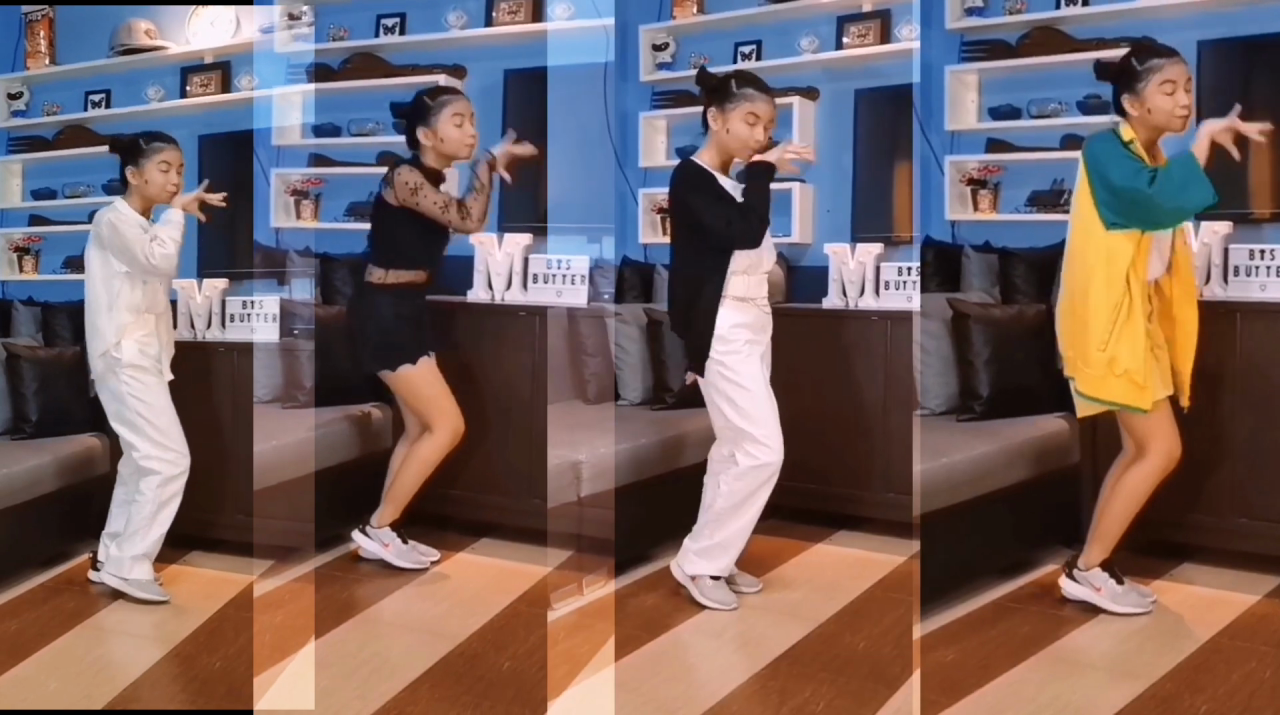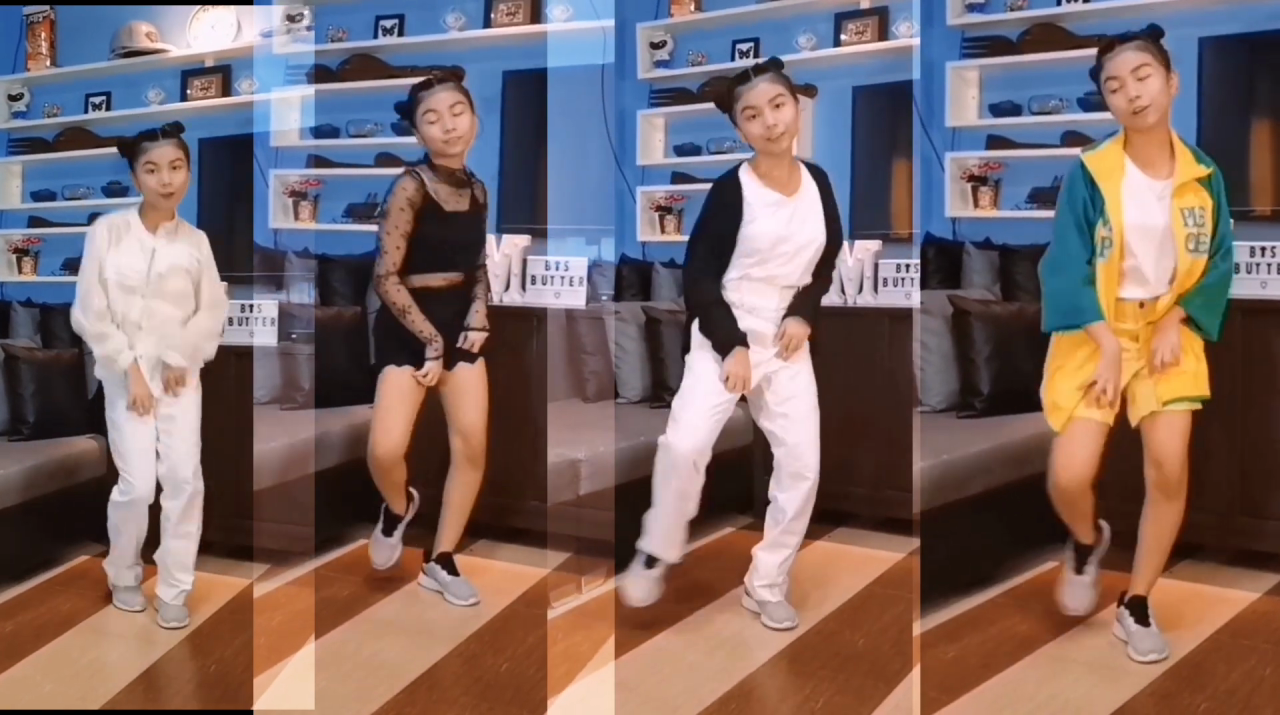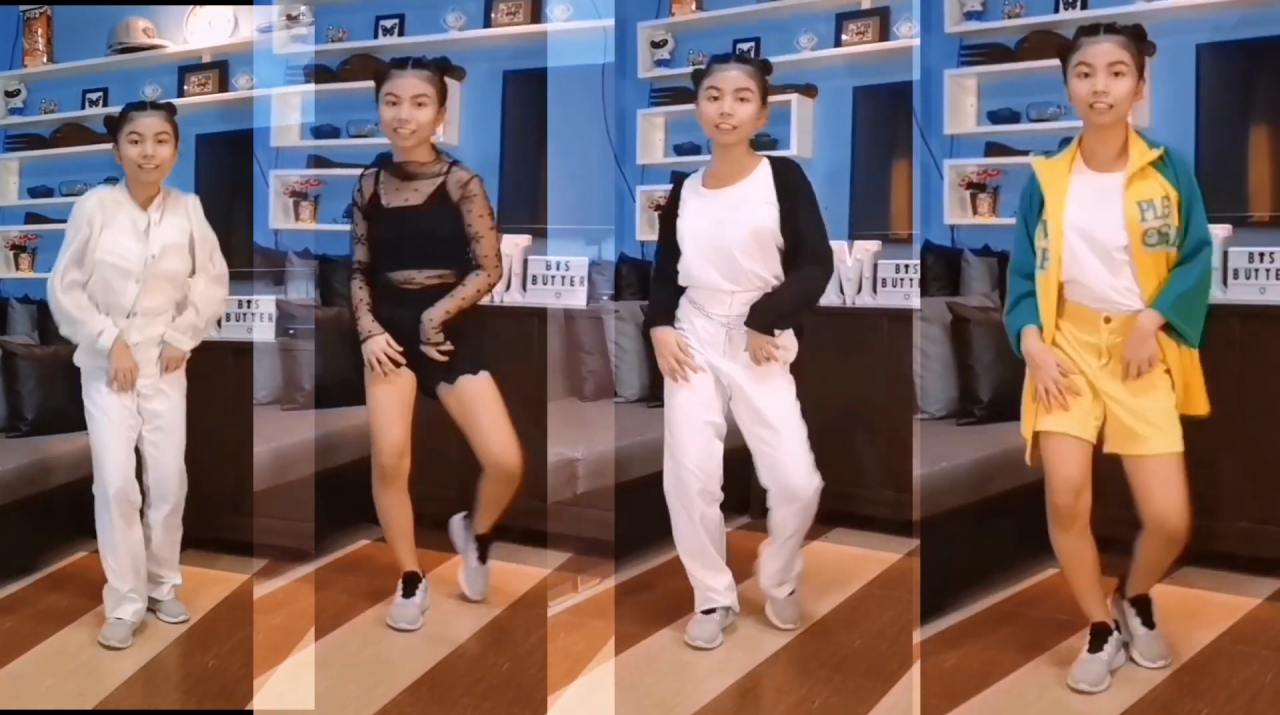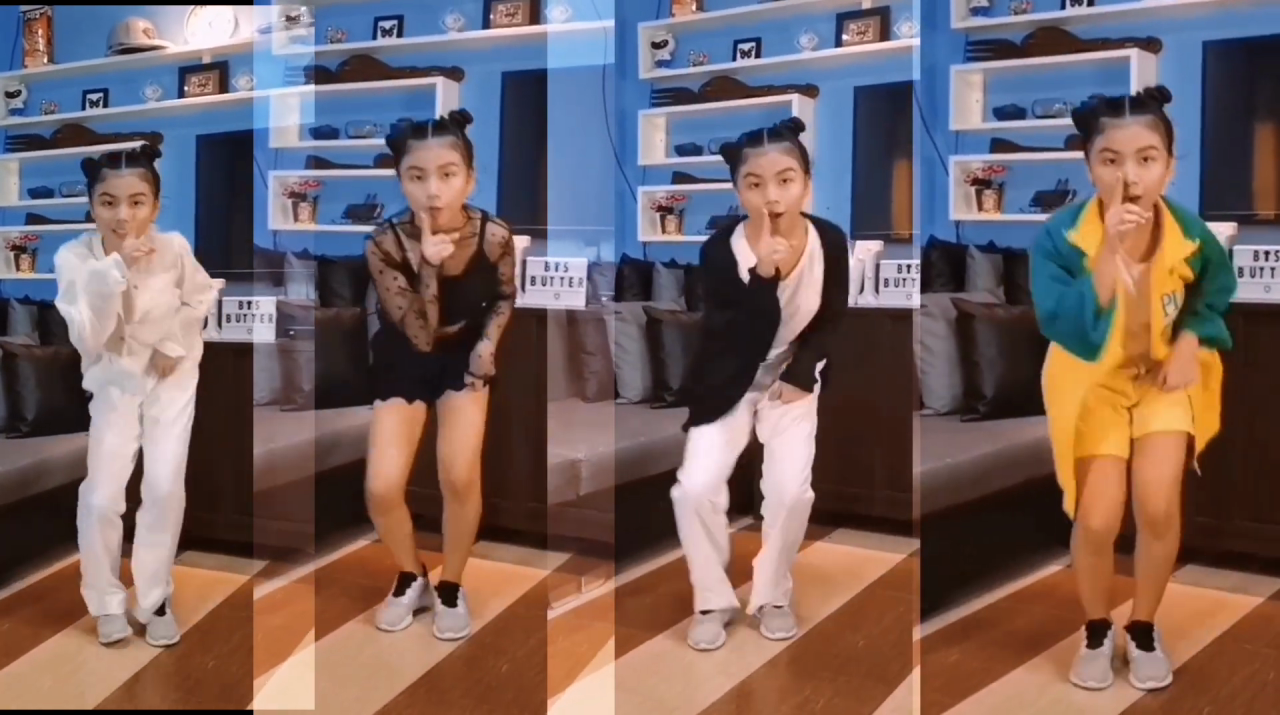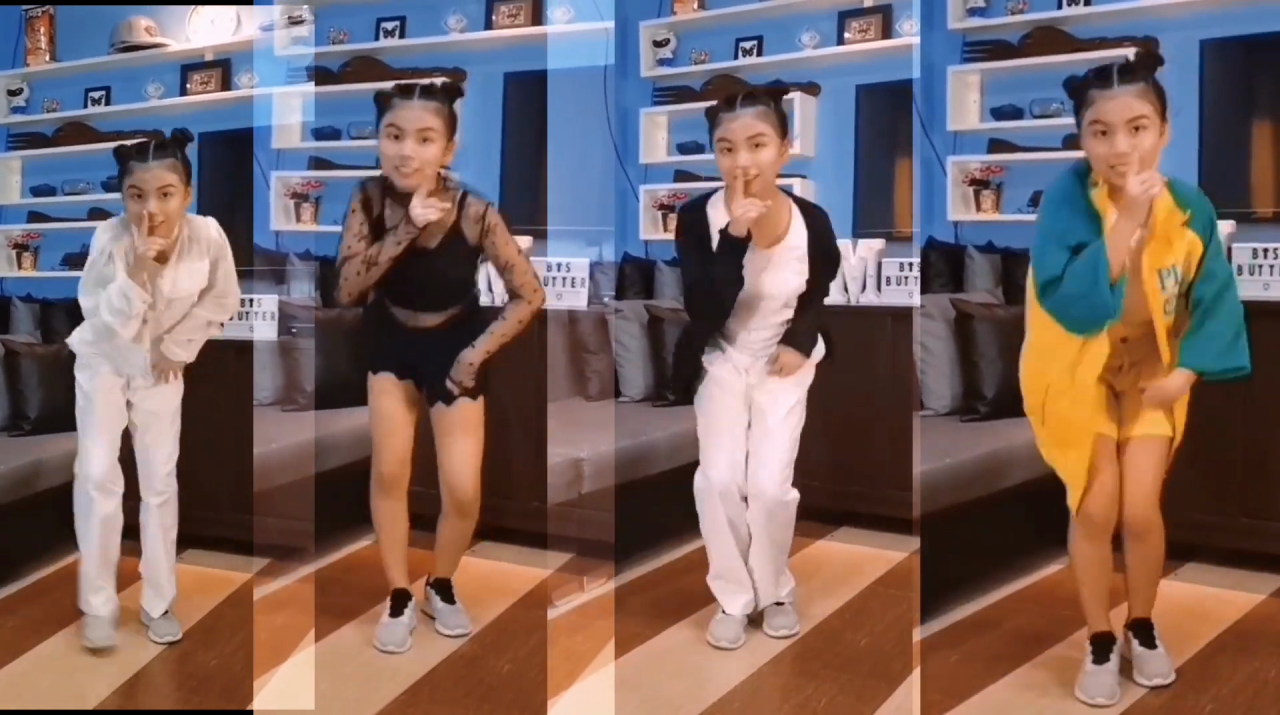
dt=1s
person 1, frame 1
left shoulder: (1154, 158)
right shoulder: (1107, 151)
right elbow: (1165, 201)
right wrist: (1206, 136)
left hip: (1139, 319)
right hip: (1111, 323)
left knee: (1140, 448)
right knee: (1162, 449)
left ankle: (1092, 565)
right ankle: (1087, 568)
person 1, frame 2
left shoulder: (1199, 175)
right shoulder: (1091, 173)
left elbow: (1216, 260)
right elbow: (1066, 266)
left wrist: (1178, 322)
right wrist: (1106, 344)
left hip: (1166, 335)
right hip: (1097, 334)
left knee: (1169, 472)
right knee: (1068, 477)
left ankle: (1136, 604)
right ankle: (1087, 540)
person 1, frame 3
left shoulder: (1167, 169)
right shoulder: (1046, 180)
left elbow: (1196, 258)
right elbow: (1022, 273)
left wrist: (1152, 322)
right wrist: (1033, 346)
left hip: (1139, 353)
right hip: (1064, 348)
left knee: (1170, 519)
right knee: (1065, 499)
left ankle: (1136, 600)
right ankle: (1100, 630)
person 1, frame 4
left shoulder: (1186, 234)
right shoulder: (1062, 237)
left elbow: (1219, 285)
right elbow: (1063, 324)
left wrist: (1193, 341)
right wrist: (1109, 261)
left hip: (1165, 371)
right hip: (1093, 381)
left knee: (1158, 508)
right knee: (1098, 520)
left ankle: (1143, 630)
right ankle: (1097, 629)
person 1, frame 5
left shoulder: (1190, 206)
right shoulder: (1069, 197)
left elbow: (1214, 294)
right elbow: (1071, 303)
left wrist: (1185, 372)
right wrist: (1127, 224)
left hip: (1149, 368)
right hip: (1077, 368)
left knee: (1141, 511)
right knee: (1097, 507)
left ankle: (1142, 627)
right ankle: (1100, 642)
person 2, frame 1
left shoulder: (725, 182)
right shoulder: (691, 180)
right elbow: (745, 232)
right wrist: (762, 170)
left hip: (748, 324)
right hip: (725, 329)
left knee: (734, 450)
right knee: (760, 451)
left ankle: (715, 561)
right ankle: (699, 562)
person 2, frame 2
left shoulder: (816, 181)
right shoulder: (732, 189)
left elbow: (824, 259)
right elbow: (698, 274)
left wrist: (801, 316)
right wrist: (731, 346)
left hip: (787, 340)
right hip: (722, 337)
left knee: (800, 463)
right knee: (684, 446)
left ankle: (766, 585)
right ankle: (659, 549)
person 2, frame 3
left shoulder: (784, 178)
right shoulder: (686, 188)
left elbow: (814, 267)
right elbow: (665, 268)
left wrist: (767, 321)
right wrist: (662, 326)
left hip: (757, 345)
right hip: (690, 344)
left knee: (796, 480)
right knee: (691, 480)
left ankle: (779, 580)
right ankle: (714, 598)
person 2, frame 4
left shoulder: (827, 240)
right shoulder: (721, 253)
left elbow: (829, 316)
right elbow: (747, 340)
left wrist: (802, 374)
right wrist: (762, 274)
left hip: (792, 375)
right hip: (730, 379)
left knee: (790, 491)
right knee: (696, 488)
left ankle: (772, 596)
right ankle: (714, 601)
person 2, frame 5
left shoulder: (809, 219)
right shoulder: (698, 217)
left elbow: (825, 278)
right elbow: (704, 307)
left wrist: (800, 339)
right wrist: (736, 236)
left hip: (781, 360)
right hip: (721, 359)
left knee: (771, 487)
right knee: (719, 480)
left ankle: (775, 593)
right ankle: (733, 601)
person 3, frame 1
left shoulder: (428, 178)
right shoulder: (406, 177)
right elbow: (468, 220)
right wrist: (490, 160)
left hip: (404, 311)
right hip: (386, 314)
left knee: (421, 429)
right knee: (447, 426)
left ankle: (385, 532)
right ankle: (379, 526)
person 3, frame 2
left shoulder: (475, 188)
right shoulder: (411, 186)
right elbow: (386, 277)
left wrist: (478, 313)
right wrist: (430, 342)
left hip: (458, 322)
right hip: (406, 324)
left knee: (471, 446)
right knee: (386, 450)
left ankle: (440, 560)
right ankle: (398, 507)
person 3, frame 3
left shoulder: (460, 181)
right shoulder: (371, 181)
left elbow: (488, 267)
right elbow: (360, 268)
left wrist: (438, 314)
right wrist: (368, 330)
left hip: (447, 326)
right hip: (392, 325)
left knee: (505, 461)
right knee: (389, 462)
left ankle: (475, 529)
right ankle: (410, 579)
person 3, frame 4
left shoulder: (492, 234)
right shoulder: (386, 245)
left elbow: (505, 296)
right elbow: (420, 336)
left wrist: (489, 341)
right wrist: (429, 269)
left hip: (465, 355)
right hip: (404, 361)
left knee: (459, 479)
right knee: (382, 488)
left ankle: (451, 587)
right ankle: (411, 578)
person 3, frame 5
left shoulder: (475, 214)
right shoulder: (369, 199)
left elbow: (530, 296)
right elbow: (348, 289)
left wrist: (477, 354)
right wrist: (407, 227)
left hip: (454, 345)
right hip: (391, 340)
left knee: (463, 490)
right knee: (390, 472)
left ankle: (441, 585)
right ankle: (399, 596)
person 4, frame 1
left shoulder: (143, 225)
right shoulder: (113, 220)
right elbow: (161, 260)
right wrist: (178, 209)
left hip: (142, 359)
right hip: (126, 361)
left knee: (142, 462)
right knee: (169, 461)
left ankle: (110, 559)
right ankle: (128, 565)
person 4, frame 2
left shoulder: (194, 242)
right shoulder: (108, 230)
left elbow: (213, 311)
right elbow: (88, 313)
left wrist: (182, 361)
right wrist: (129, 369)
left hip: (178, 373)
right hip: (125, 372)
left knee: (183, 479)
right knee: (136, 483)
left ankle: (174, 591)
right ankle: (123, 574)
person 4, frame 3
left shoulder: (187, 209)
right shoulder: (94, 205)
left elbow: (212, 282)
right elbow: (63, 287)
left wrist: (182, 340)
right wrist: (109, 341)
left hip: (163, 363)
right hip: (104, 359)
left knee: (168, 482)
right knee: (117, 485)
left ankle: (160, 587)
right ankle: (123, 607)
person 4, frame 4
left shoulder: (174, 248)
right shoulder: (73, 258)
left elbow: (201, 296)
right elbow: (87, 338)
left wrist: (174, 345)
right wrist: (118, 267)
left hip: (171, 374)
right hip: (115, 381)
left knee: (163, 488)
right knee: (101, 496)
left ankle: (155, 599)
right ankle: (108, 604)
person 4, frame 5
left shoulder: (207, 235)
right shoulder: (110, 238)
left elbow: (222, 300)
right elbow: (109, 325)
left wrist: (175, 348)
right wrist: (134, 272)
left hip: (160, 371)
right hip: (102, 363)
left knee: (159, 485)
right knee: (97, 476)
left ankle: (159, 602)
right ankle: (98, 605)
